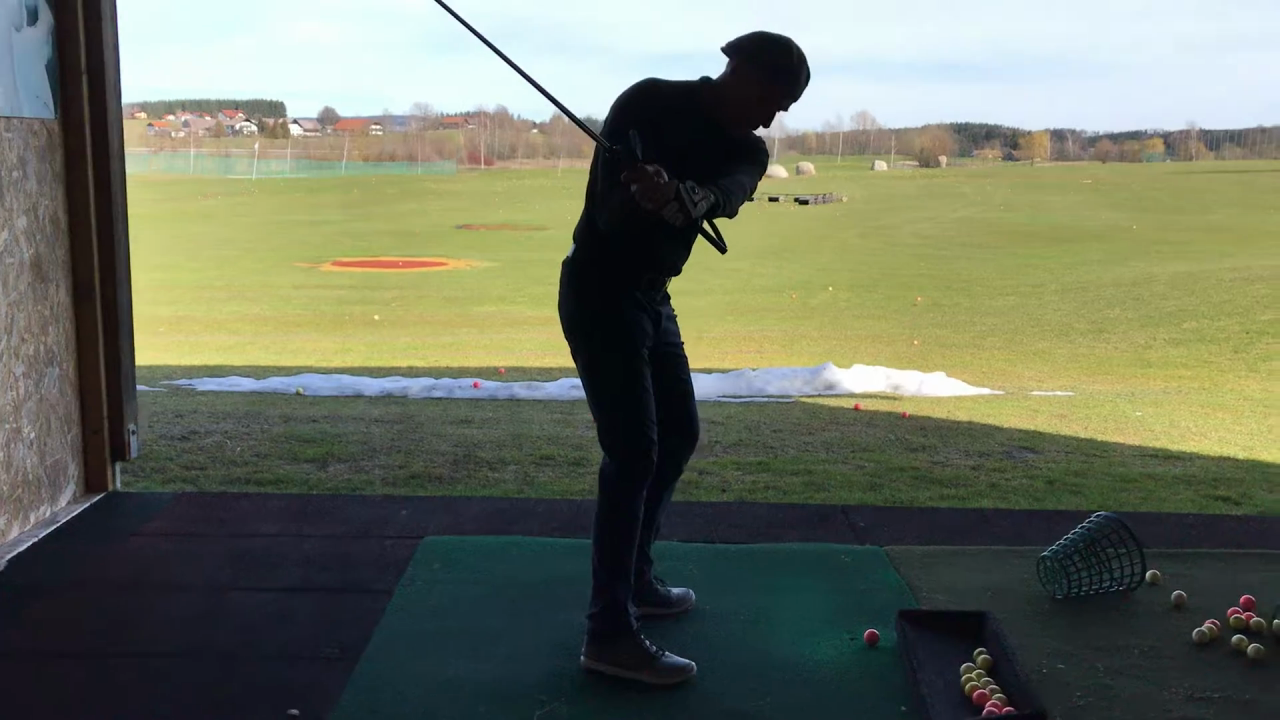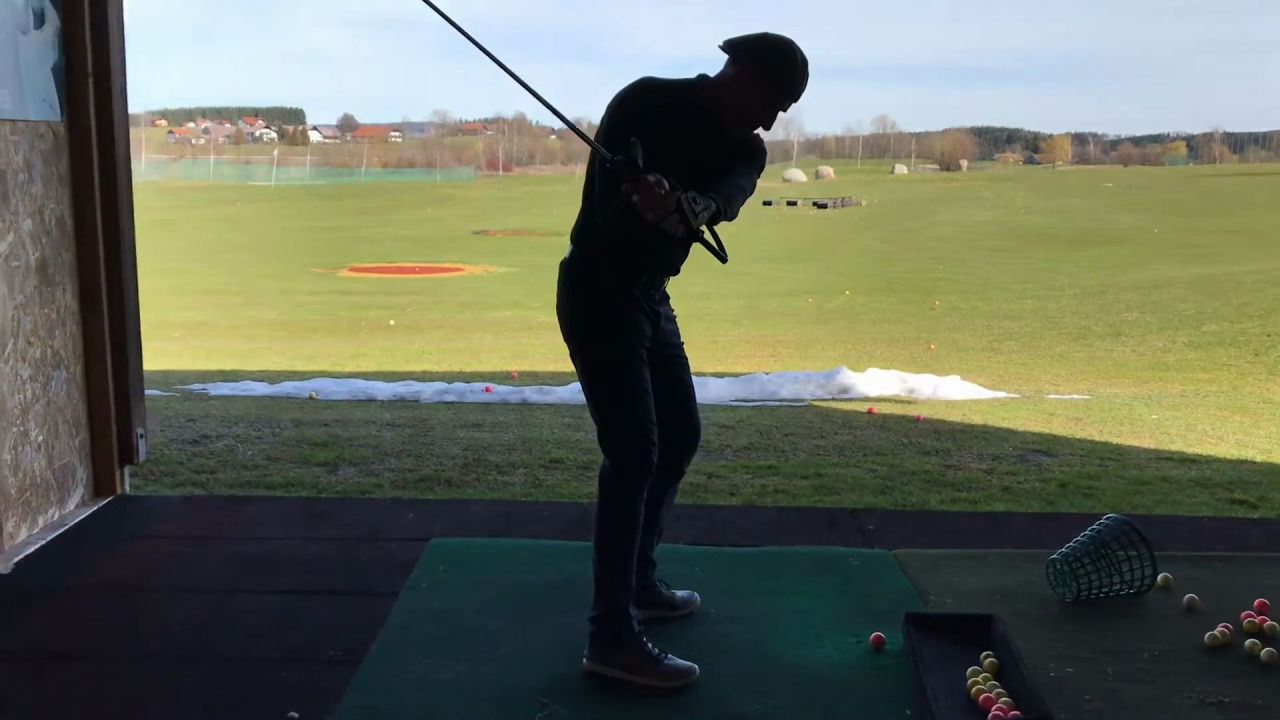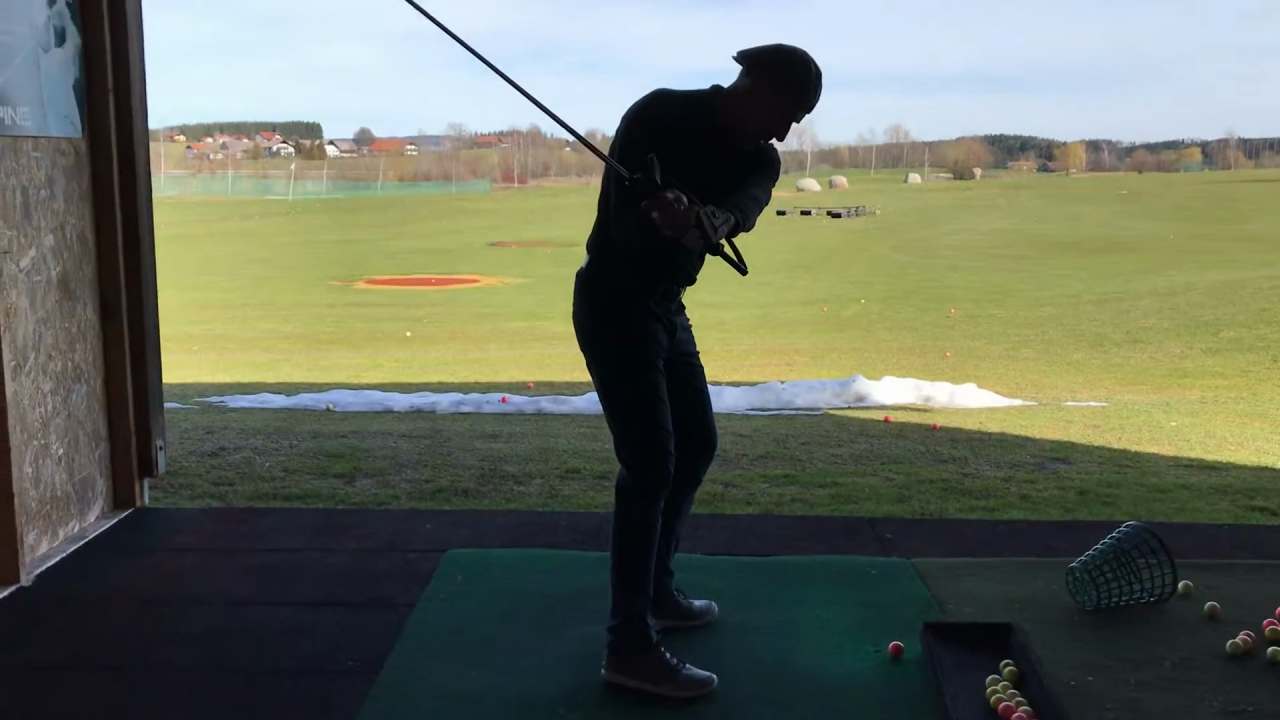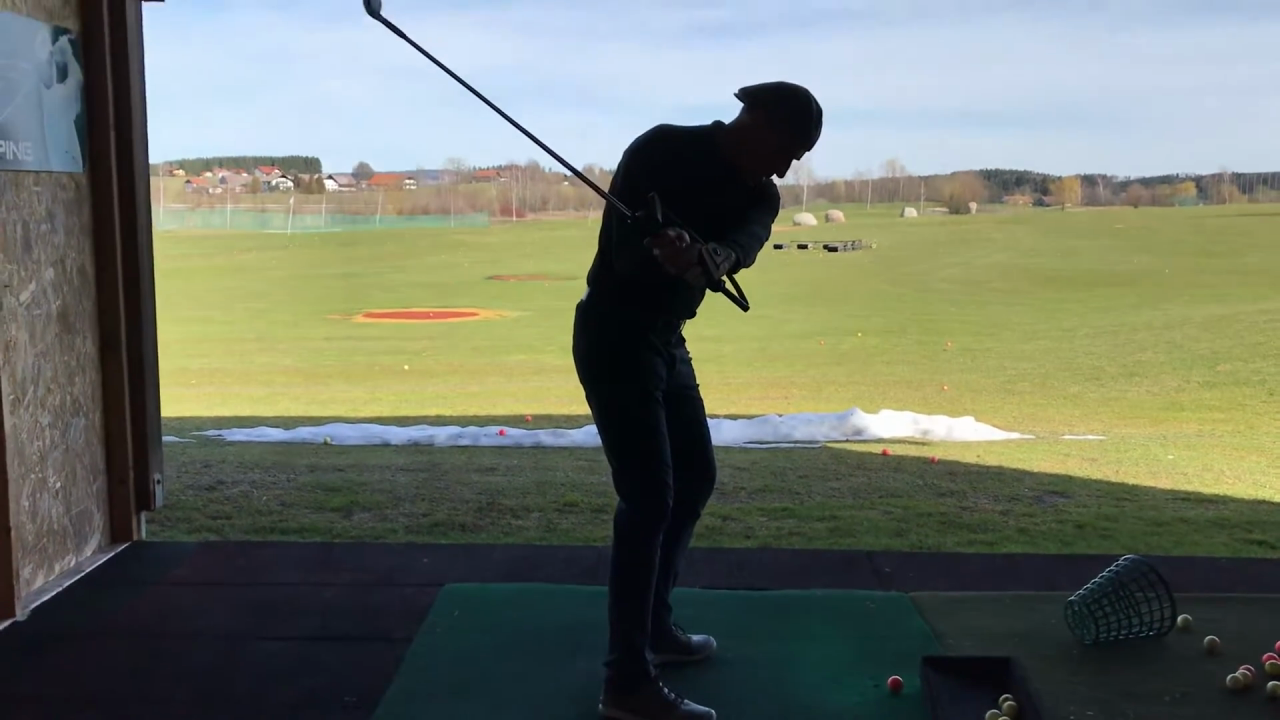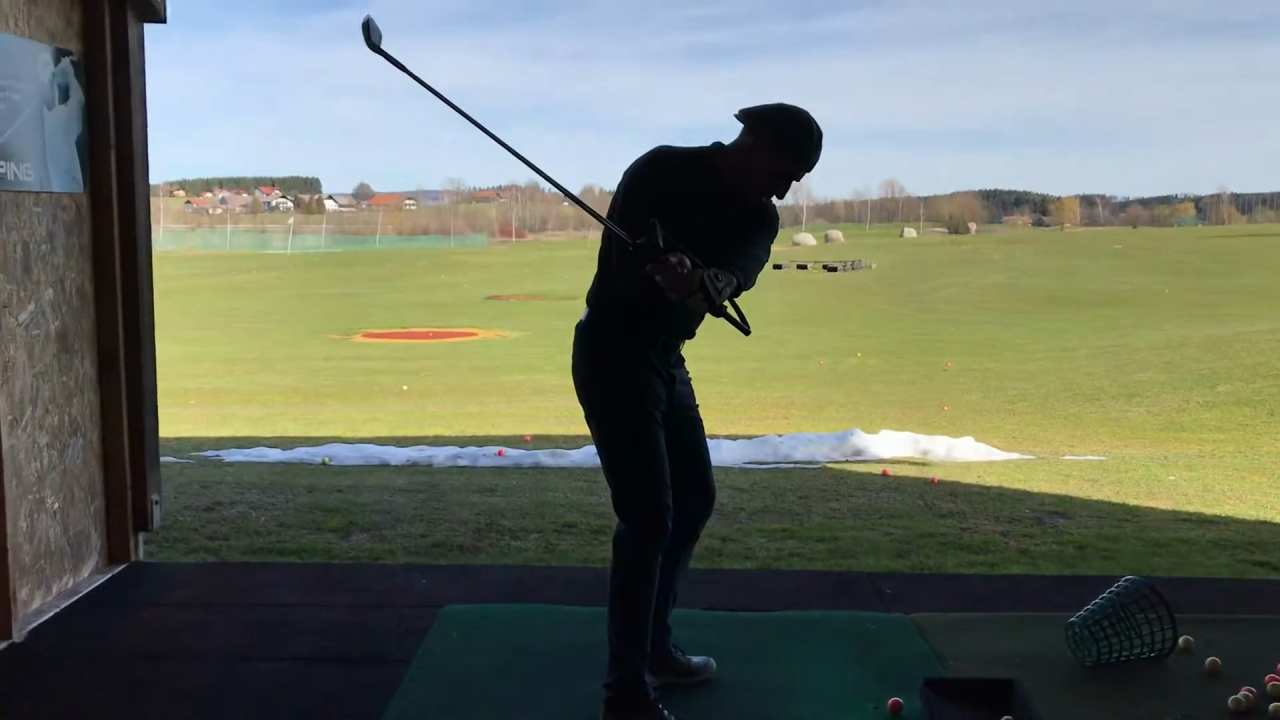
dt=0.5s
person 1, frame 1
left shoulder: (748, 151)
right shoulder: (649, 103)
left elbow: (727, 197)
right elbow: (609, 210)
left wrist: (680, 198)
right wrist: (650, 201)
left hip: (650, 294)
right hip: (601, 292)
left knee: (677, 436)
right knee: (633, 453)
left ankle: (634, 579)
right ankle: (608, 633)
person 1, frame 2
left shoulder: (744, 148)
right shoulder: (644, 103)
left elbow: (728, 198)
right elbow: (605, 211)
left wrist: (684, 208)
right wrist: (647, 207)
left hip: (649, 293)
right hip: (598, 291)
left knee: (679, 436)
right knee: (633, 453)
left ankle: (636, 580)
right ankle: (610, 636)
person 1, frame 3
left shoulder: (758, 160)
right shoulder: (659, 115)
left elbow: (744, 211)
right elbow: (621, 221)
left wrist: (706, 222)
right wrist: (666, 221)
left hip: (666, 304)
right hip: (615, 302)
left knee: (696, 446)
right knee: (650, 464)
left ankle: (656, 591)
right ankle: (629, 647)
person 1, frame 4
left shoulder: (759, 195)
right shoulder: (661, 149)
left elbow: (745, 245)
right elbow: (622, 251)
left wrist: (709, 257)
right wrist: (662, 254)
left hip: (665, 337)
right hip: (615, 334)
left knee: (694, 479)
right knee: (648, 496)
left ankle: (653, 625)
person 1, frame 5
left shoulder: (758, 215)
right shoulder: (659, 172)
left elbow: (745, 267)
right elbow: (623, 274)
left wrist: (710, 282)
right wrist: (665, 281)
left hip: (664, 357)
right hip: (613, 355)
left knee: (694, 500)
right knee: (648, 518)
left ankle: (653, 647)
